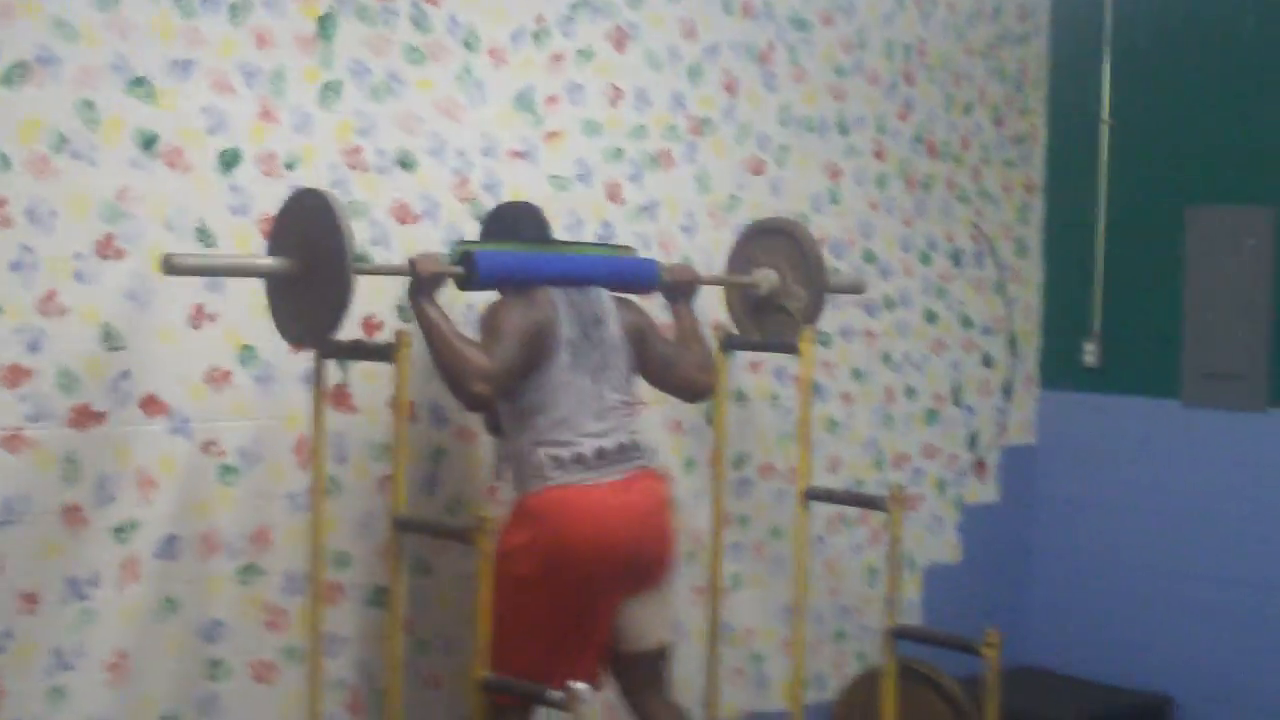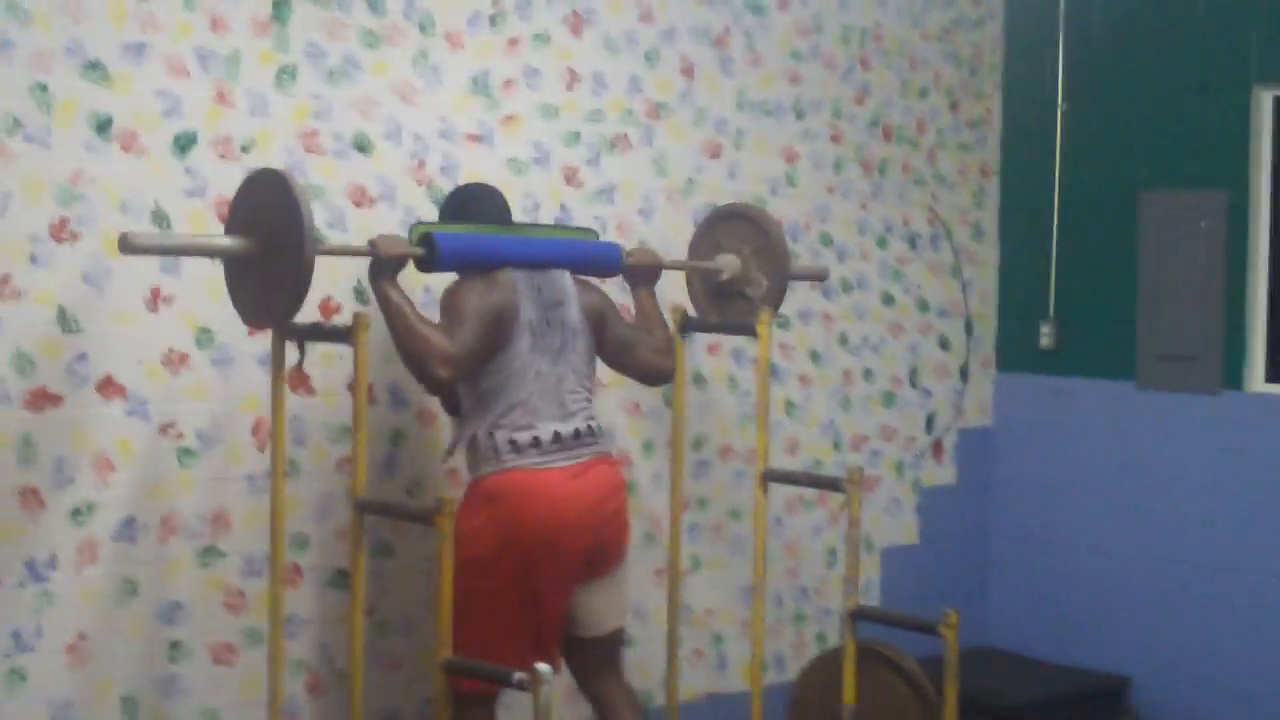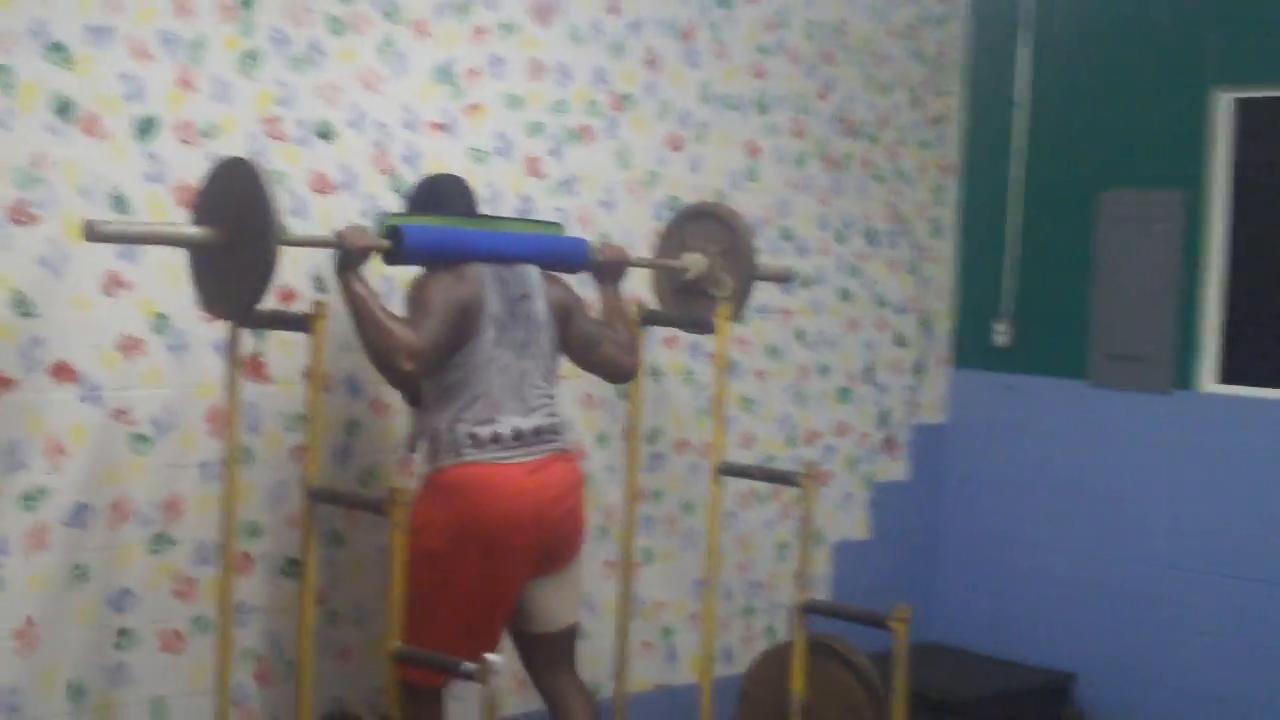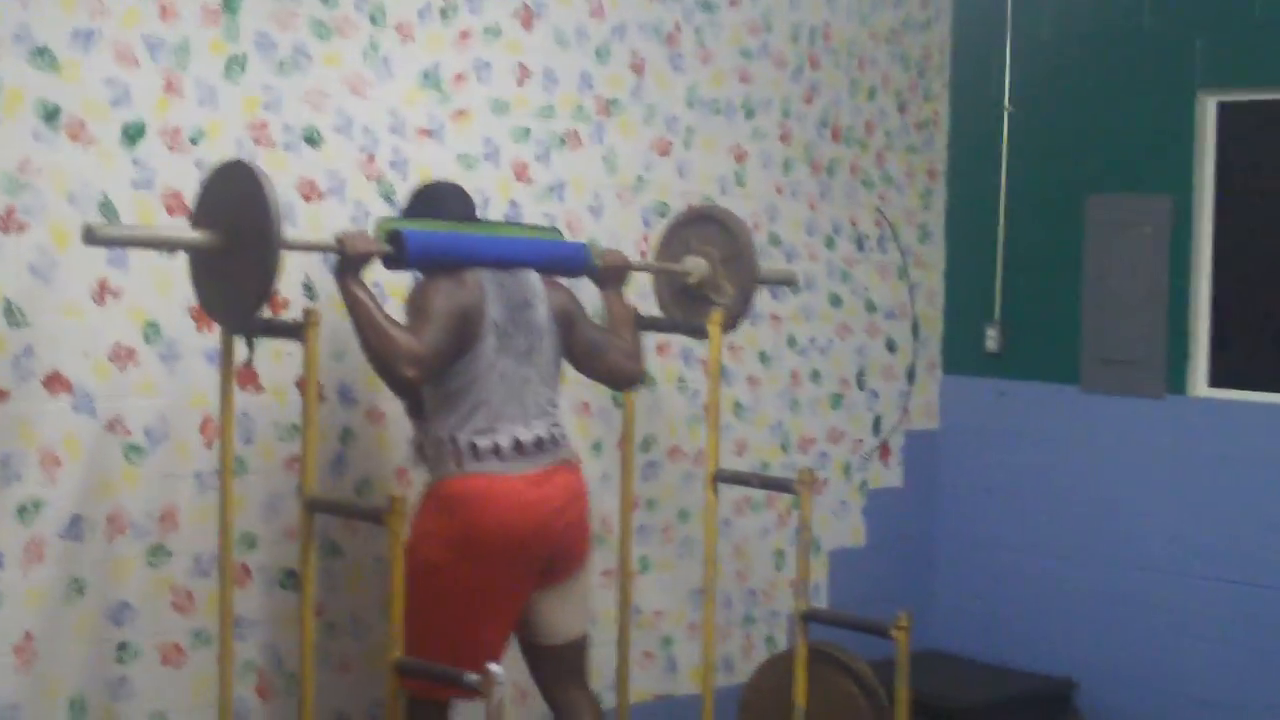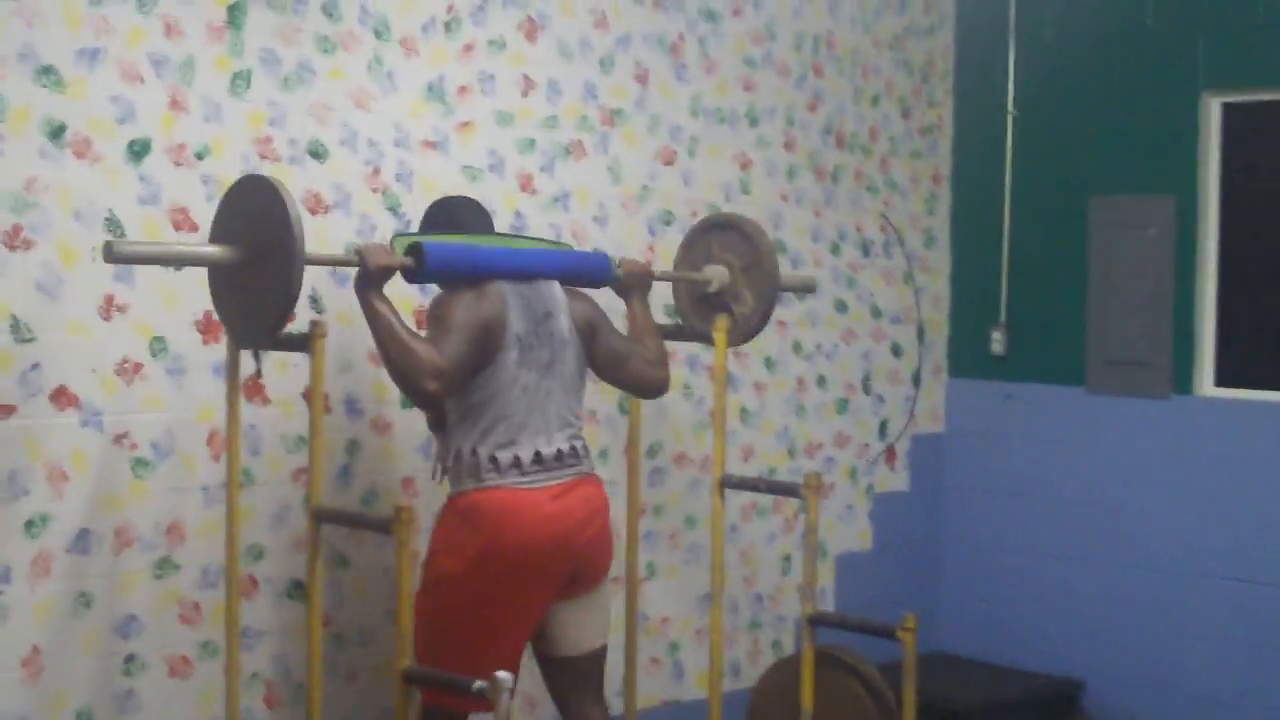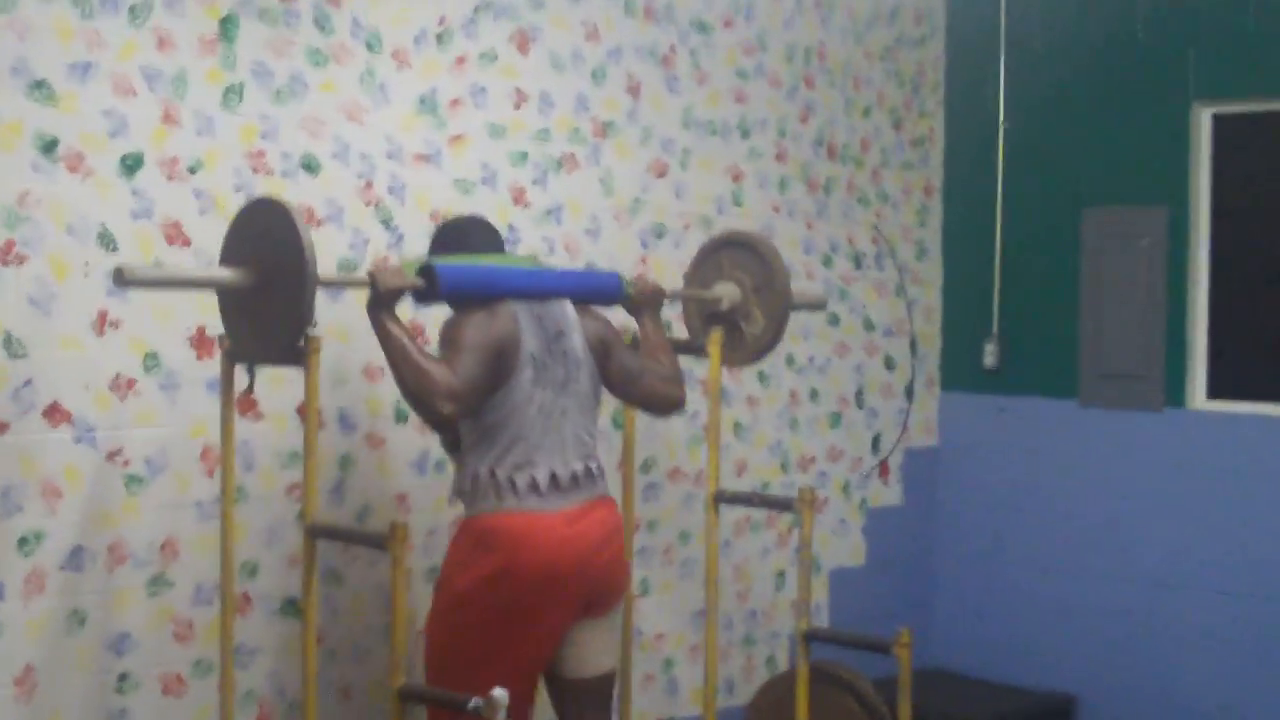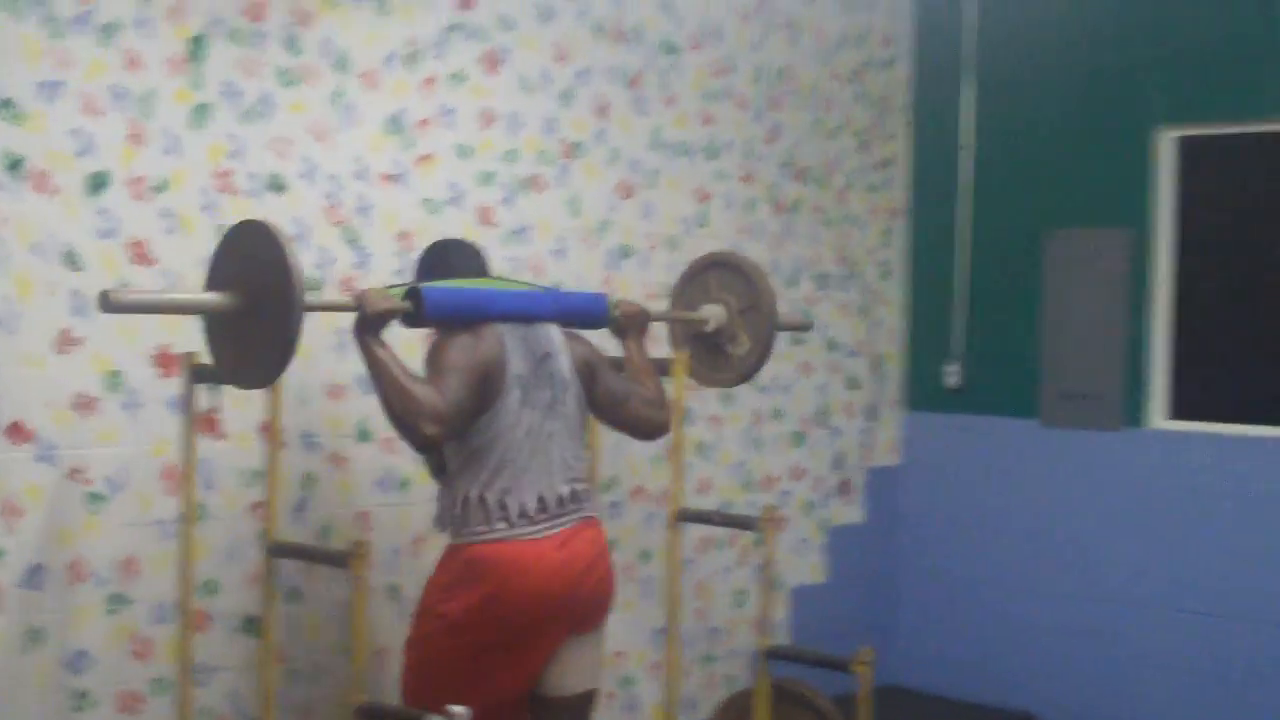
dt=0.1s
person 1, frame 1
left shoulder: (517, 310)
right shoulder: (619, 310)
left elbow: (482, 384)
right elbow: (700, 380)
left wrist: (425, 300)
right wrist: (682, 302)
left hip: (563, 515)
right hip: (642, 504)
person 1, frame 2
left shoulder: (478, 291)
right shoulder: (580, 291)
left elbow: (443, 367)
right elbow: (659, 364)
left wrist: (386, 283)
right wrist: (642, 286)
left hip: (517, 498)
right hip: (598, 488)
right knee: (604, 675)
person 1, frame 3
left shoulder: (444, 284)
right shoulder: (547, 286)
left elbow: (408, 361)
right elbow: (623, 362)
left wrist: (352, 275)
right wrist: (609, 282)
left hip: (475, 492)
right hip: (555, 483)
right knee: (557, 670)
person 1, frame 4
left shoulder: (444, 290)
right shoulder: (548, 291)
left elbow: (409, 366)
right elbow: (627, 369)
left wrist: (351, 280)
right wrist: (612, 289)
left hip: (478, 503)
right hip: (560, 496)
person 1, frame 5
left shoulder: (465, 303)
right shoulder: (571, 302)
left elbow: (431, 379)
right elbow: (652, 376)
left wrist: (372, 293)
right wrist: (636, 295)
left hip: (498, 516)
right hip: (581, 507)
person 1, frame 6
left shoulder: (478, 323)
right shoulder: (583, 321)
left elbow: (445, 401)
right elbow: (667, 395)
left wrist: (384, 316)
right wrist: (648, 317)
left hip: (513, 541)
right hip: (597, 533)
person 1, frame 7
left shoulder: (464, 345)
right shoulder: (568, 345)
left elbow: (430, 423)
right elbow: (652, 419)
left wrist: (370, 338)
right wrist: (633, 338)
left hip: (500, 566)
right hip: (583, 555)
